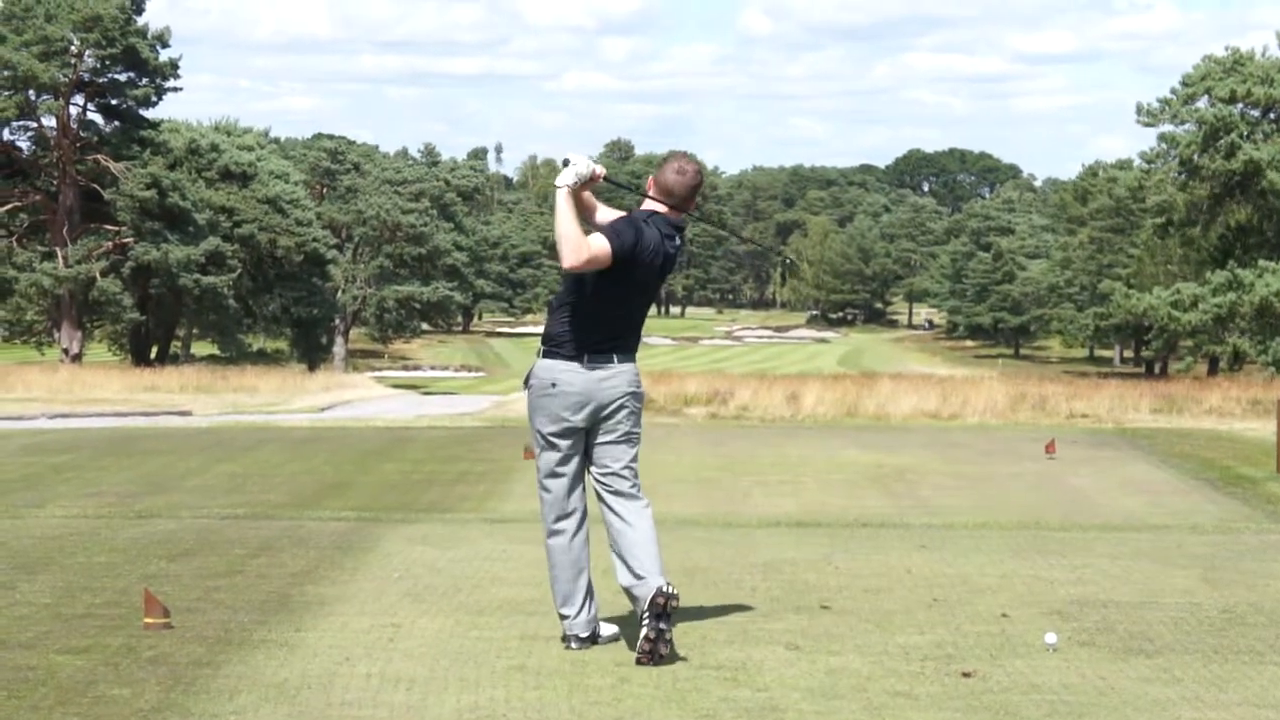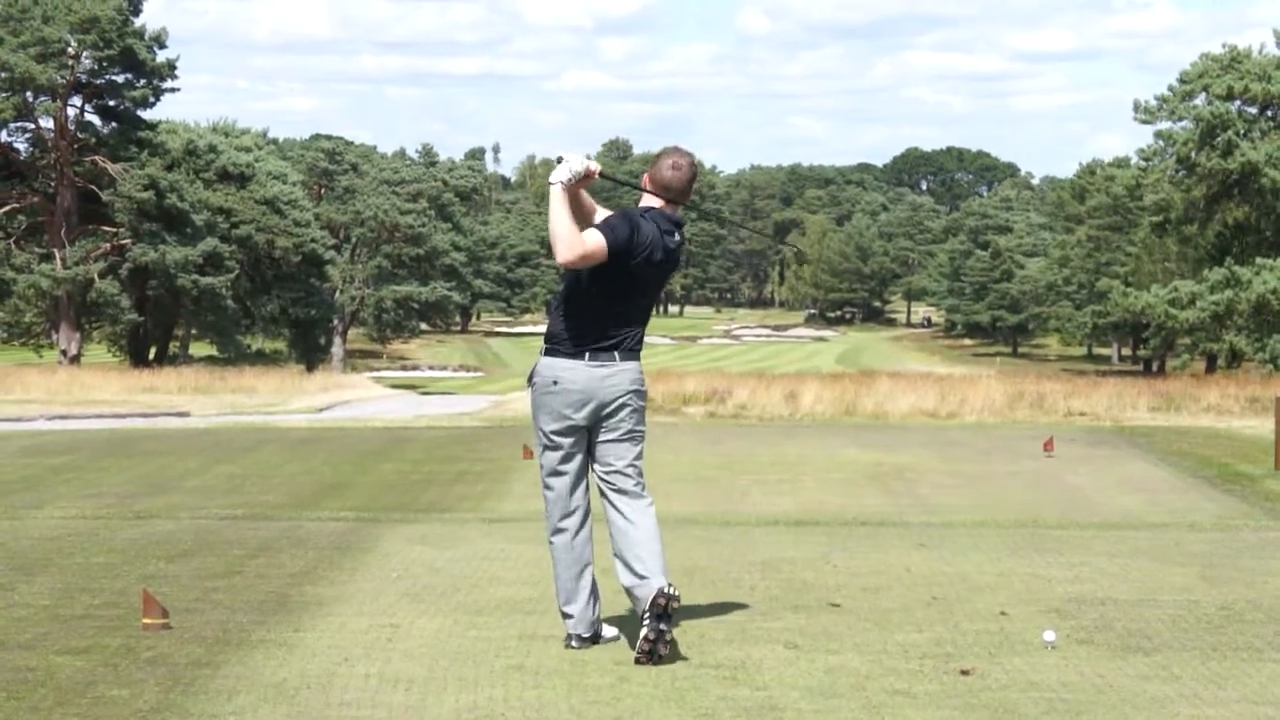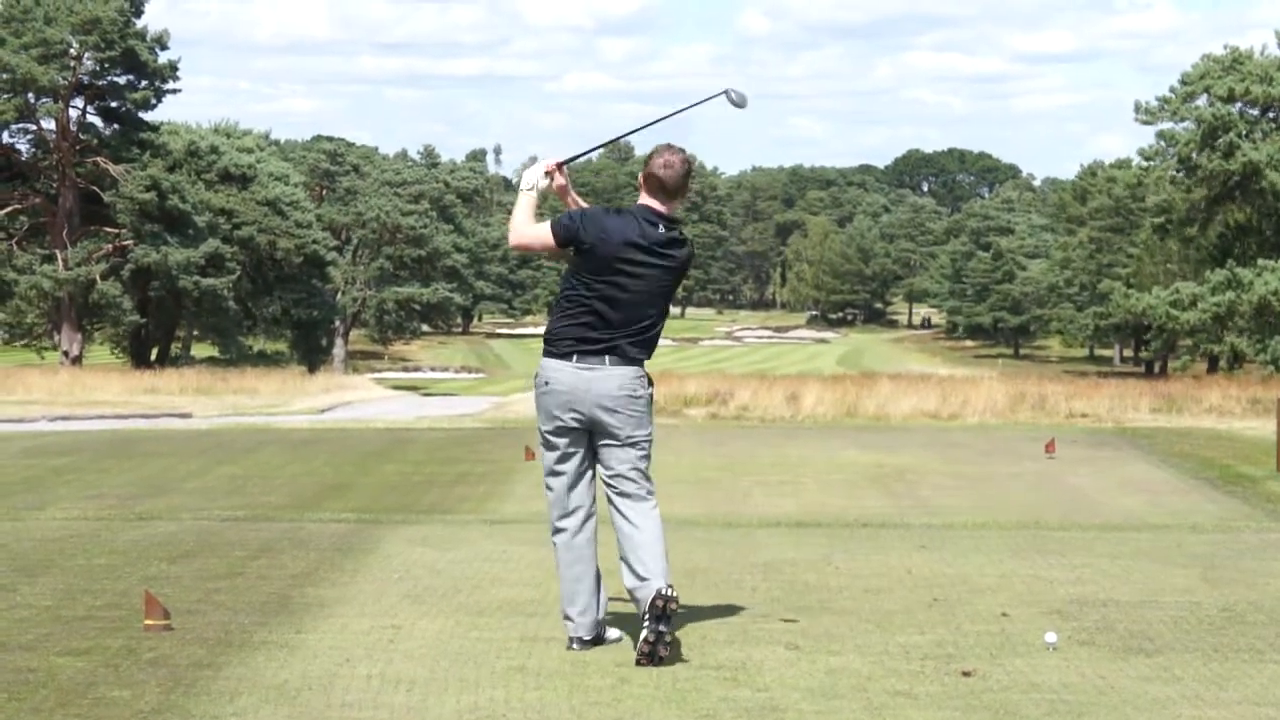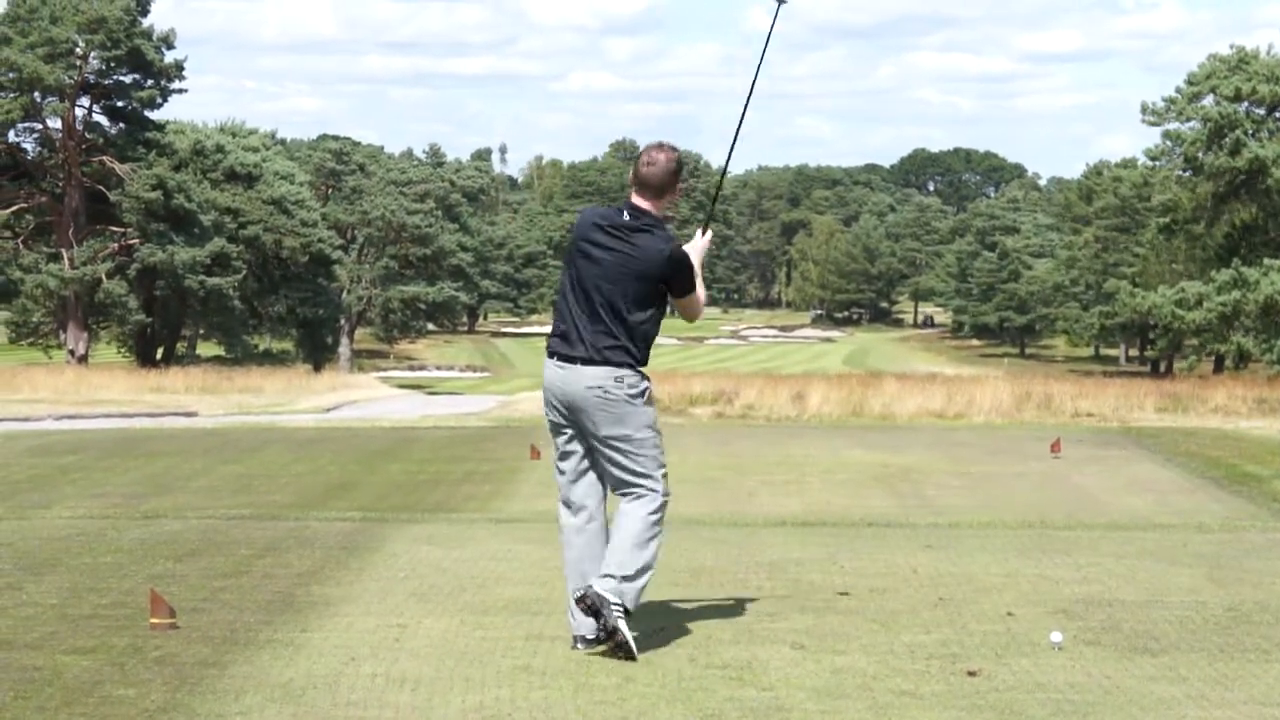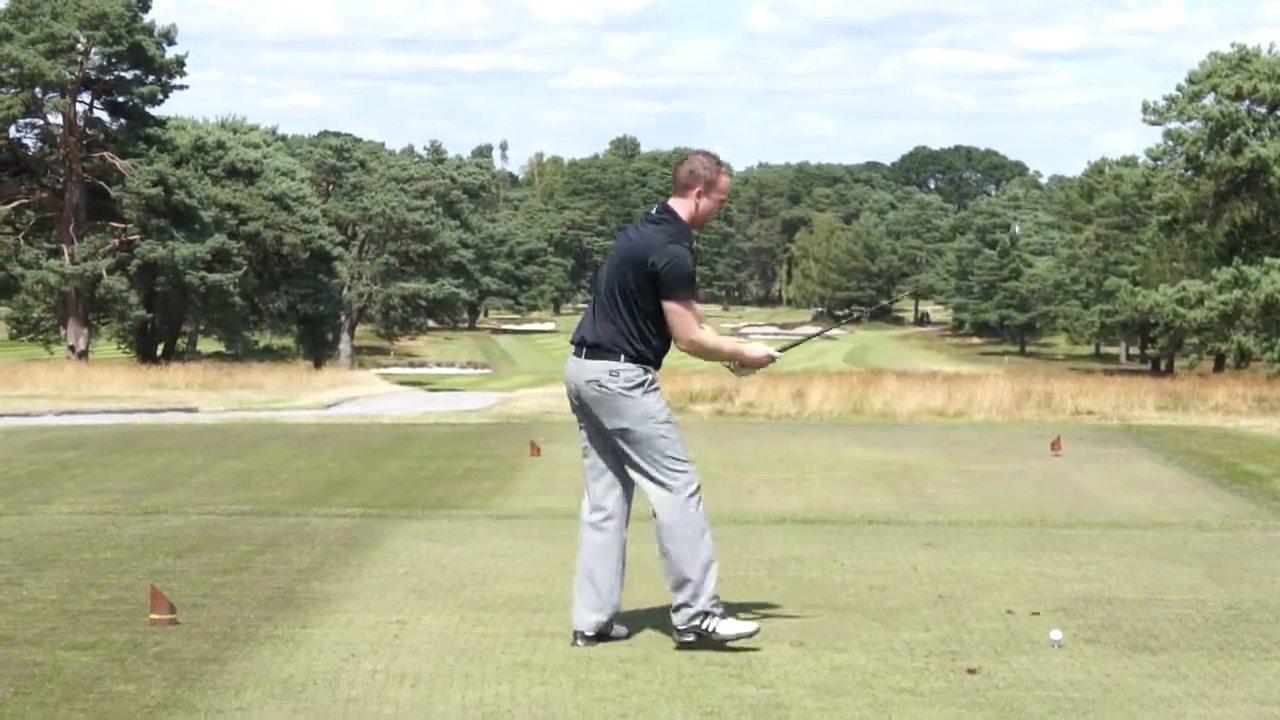
dt=0.4s
person 1, frame 1
left shoulder: (633, 231)
right shoulder: (665, 238)
left elbow: (573, 257)
right elbow: (597, 212)
left wrist: (565, 187)
right wrist: (578, 187)
left hip: (561, 375)
right hip: (617, 377)
left knee: (562, 506)
right knee: (623, 493)
left ankle: (578, 624)
right ankle: (652, 593)
person 1, frame 2
left shoulder: (630, 227)
right shoulder: (669, 241)
left elbow: (568, 253)
right elbow: (601, 226)
left wrist: (559, 186)
right wrist: (576, 190)
left hip: (563, 373)
right hip: (622, 376)
left knee: (565, 504)
right knee: (627, 492)
left ankle: (581, 623)
right ankle: (654, 593)
person 1, frame 3
left shoulder: (597, 225)
right shoulder: (681, 251)
left elbow: (518, 237)
left wrist: (531, 188)
right wrist: (567, 195)
left hip: (561, 376)
right hip: (622, 381)
left knee: (569, 506)
right knee: (634, 496)
left ankle: (584, 624)
right ankle: (655, 590)
person 1, frame 4
left shoulder: (586, 223)
right shoulder: (666, 252)
right elbow: (691, 306)
right wrist: (696, 257)
left hip: (559, 375)
right hip: (611, 383)
left knee: (580, 501)
right knee: (646, 490)
left ankle: (585, 620)
right ankle: (609, 589)
person 1, frame 5
left shoulder: (647, 228)
right shoulder: (671, 250)
right elbow: (688, 337)
left wrist: (727, 349)
right wrist: (744, 354)
left hip: (587, 369)
right hip: (619, 375)
left knee: (604, 499)
right knee: (676, 489)
left ankle: (591, 619)
right ankle: (696, 614)
